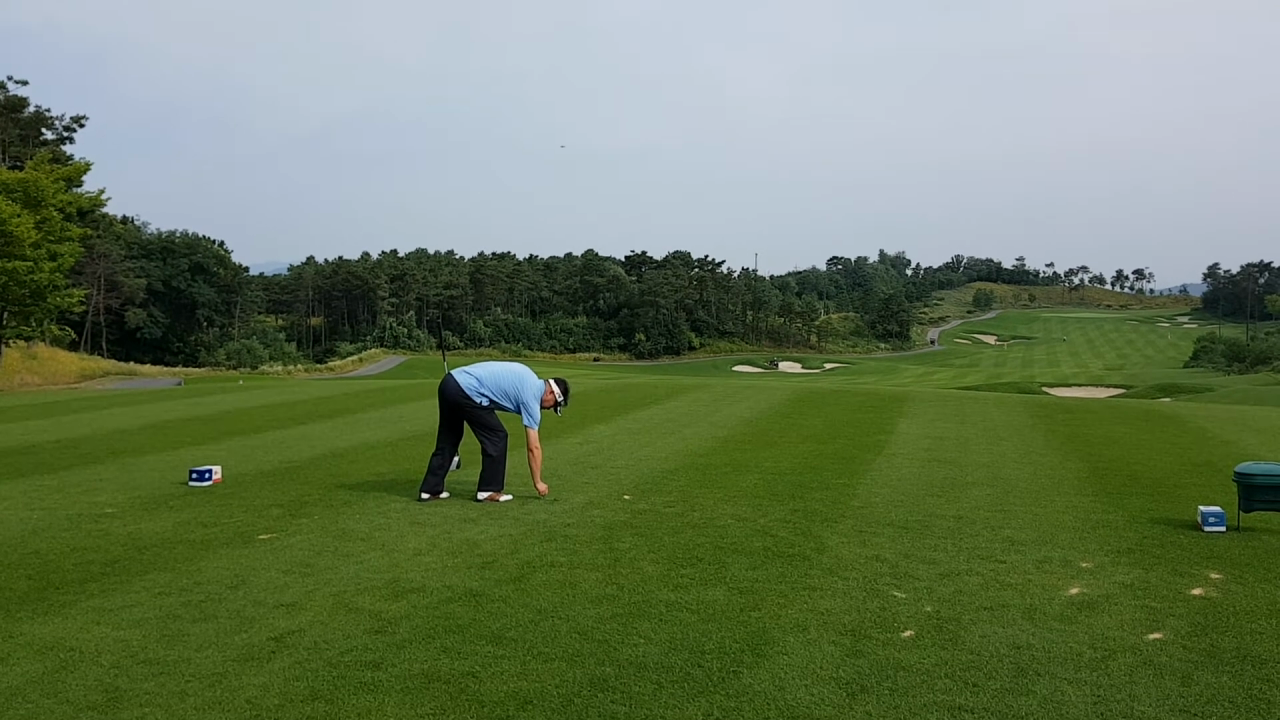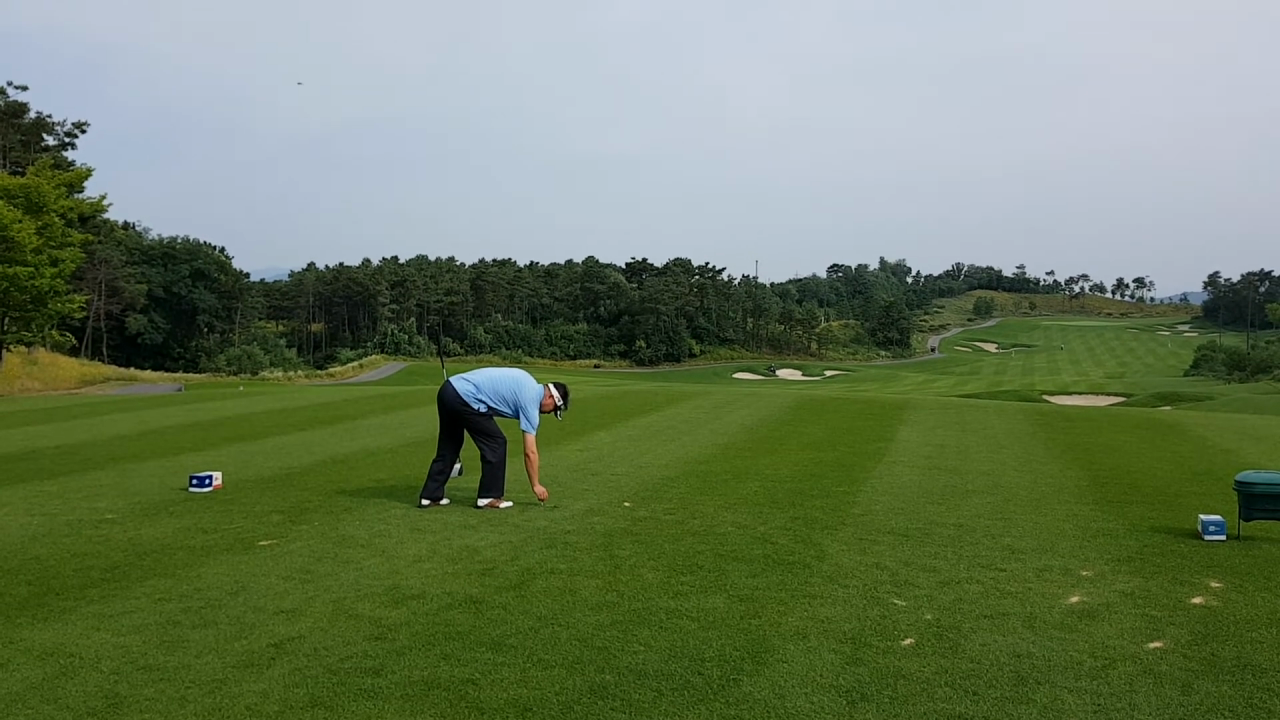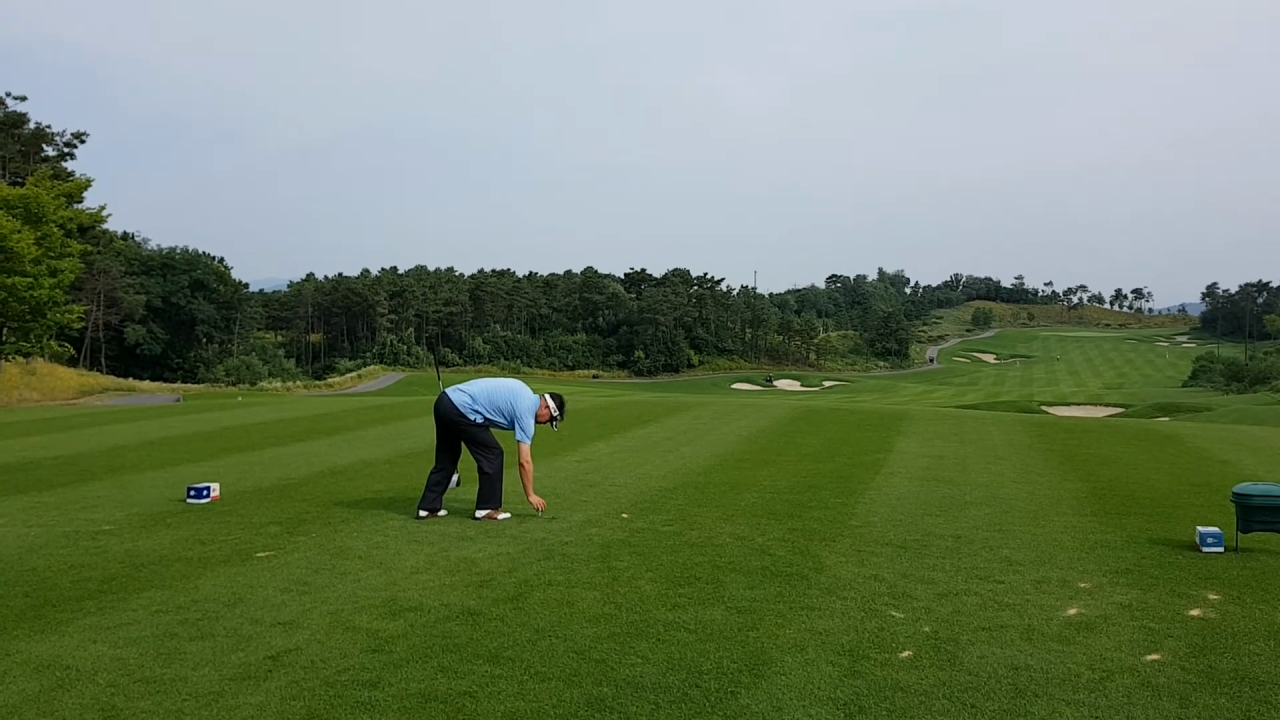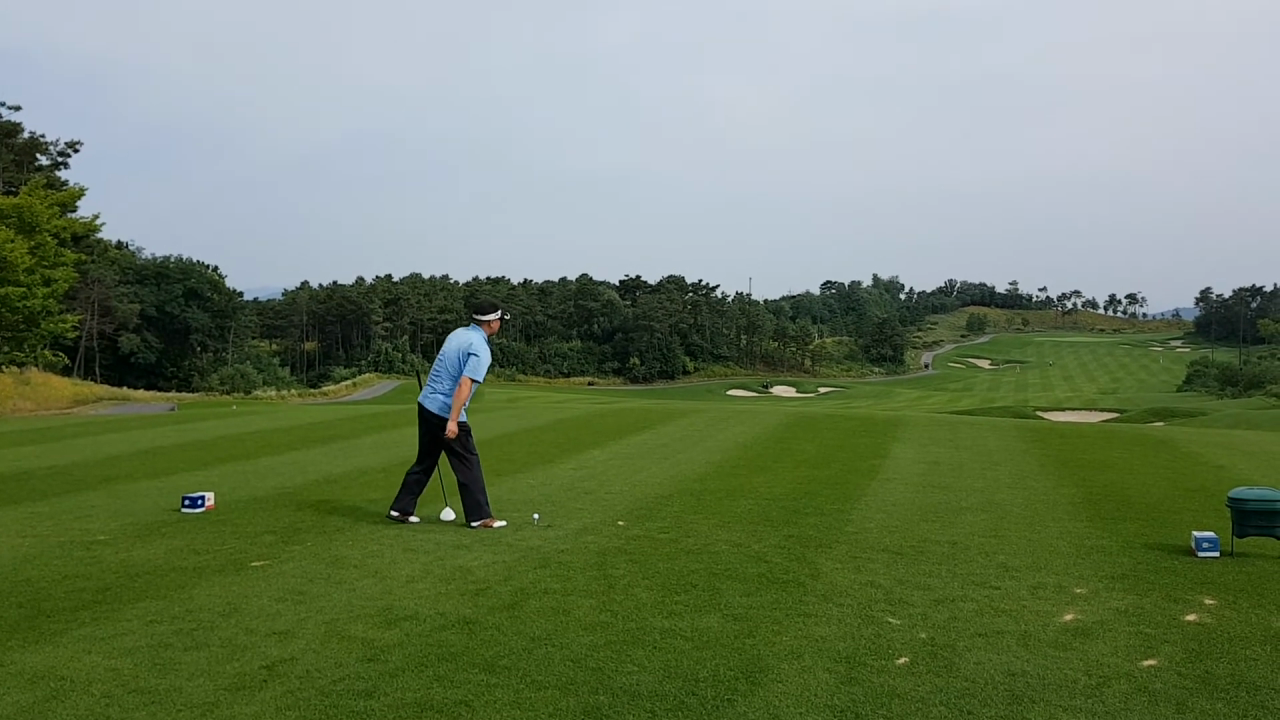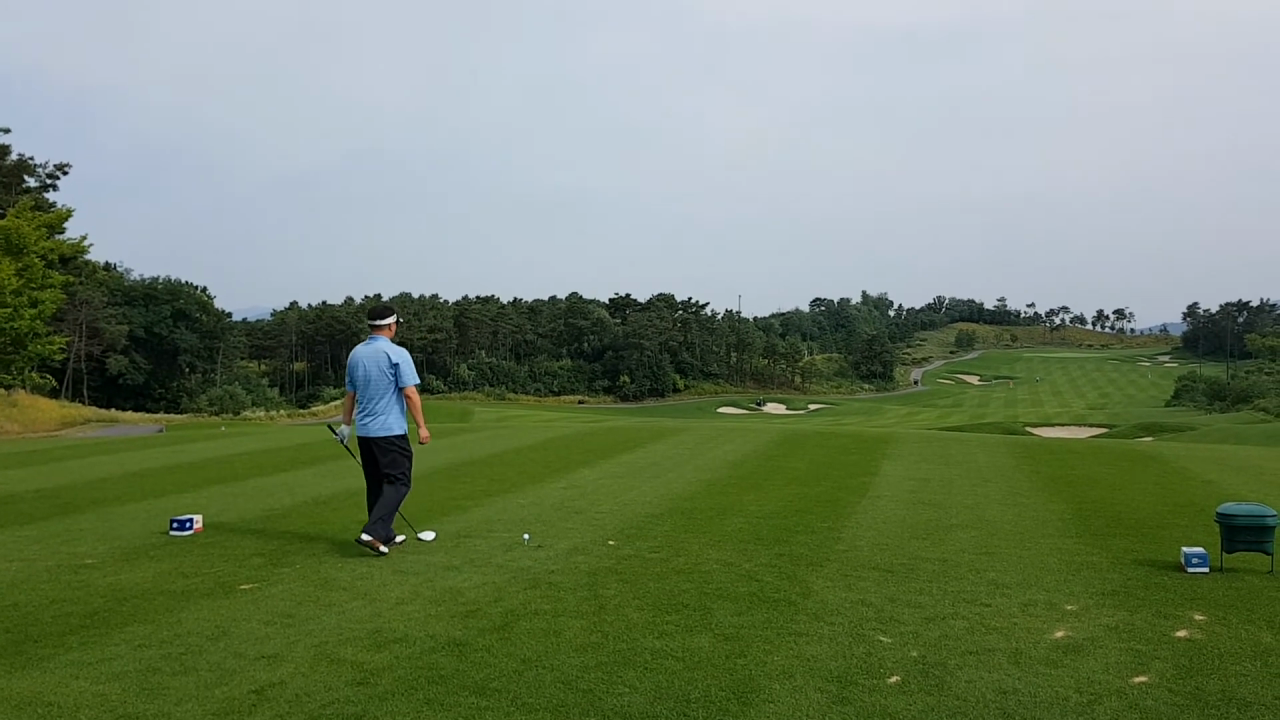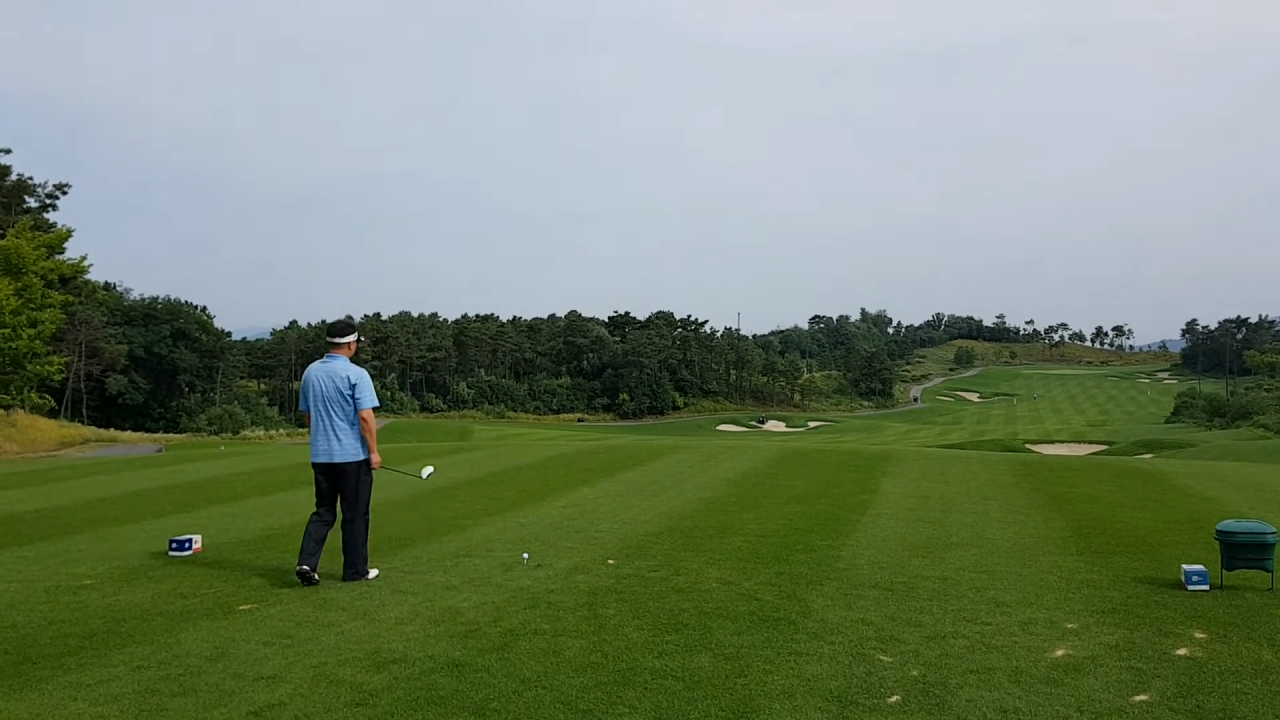
dt=0.7s
person 1, frame 1
left shoulder: (529, 378)
right shoulder: (531, 395)
right elbow: (533, 446)
right wrist: (538, 482)
left hip: (450, 382)
right hip: (467, 391)
left knee: (447, 441)
right knee: (497, 438)
left ankle: (430, 489)
right ankle: (489, 490)
person 1, frame 2
left shoulder: (528, 384)
right shoulder: (531, 399)
right elbow: (530, 451)
right wrist: (536, 485)
left hip: (449, 389)
right hip: (465, 398)
left knee: (449, 447)
right knee: (496, 444)
left ankle: (431, 495)
right ankle: (489, 497)
person 1, frame 3
left shoulder: (524, 392)
right shoulder: (526, 411)
right elbow: (524, 461)
right wrist: (531, 495)
left hip: (445, 400)
right hip: (462, 409)
left knee: (446, 459)
right knee: (492, 455)
left ankle: (428, 507)
right ankle: (487, 508)
person 1, frame 4
left shoulder: (459, 333)
right shoulder: (480, 349)
right elbow: (464, 385)
right wrist: (453, 420)
left hip: (426, 404)
right hip: (444, 412)
left knee: (425, 461)
right knee: (468, 463)
left ankle: (401, 509)
right ankle: (480, 517)
person 1, frame 5
left shoulder: (355, 353)
right shoulder: (398, 353)
left elbow: (350, 394)
right elbow: (410, 393)
left wrist: (346, 424)
right wrist: (421, 426)
left hip: (364, 431)
right hip: (391, 431)
left knee: (376, 486)
right knee: (397, 483)
left ankle: (383, 534)
right ankle: (372, 532)
person 1, frame 6
left shoulder: (310, 372)
right shoulder: (357, 374)
left elbow: (307, 415)
right elbow: (366, 417)
right wrist: (374, 451)
left hip: (321, 455)
right hip: (352, 455)
left knee: (323, 511)
right knee: (355, 514)
left ankle: (307, 562)
right ankle: (355, 570)
